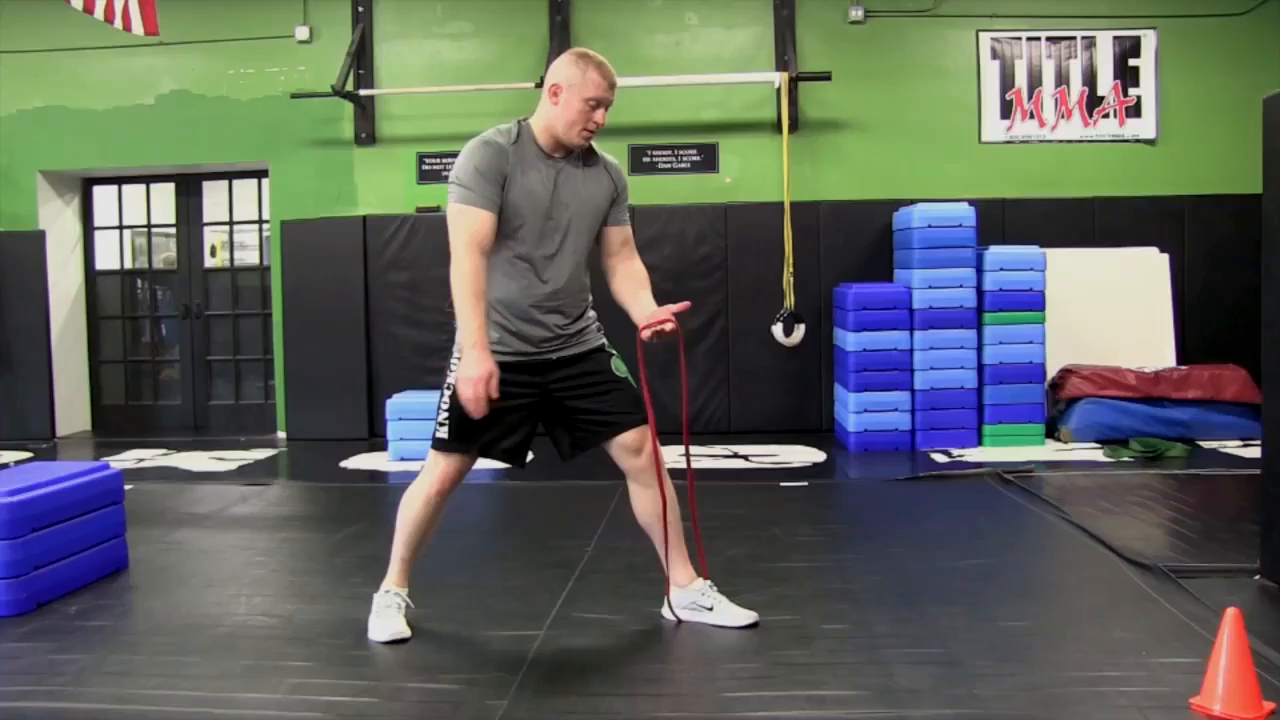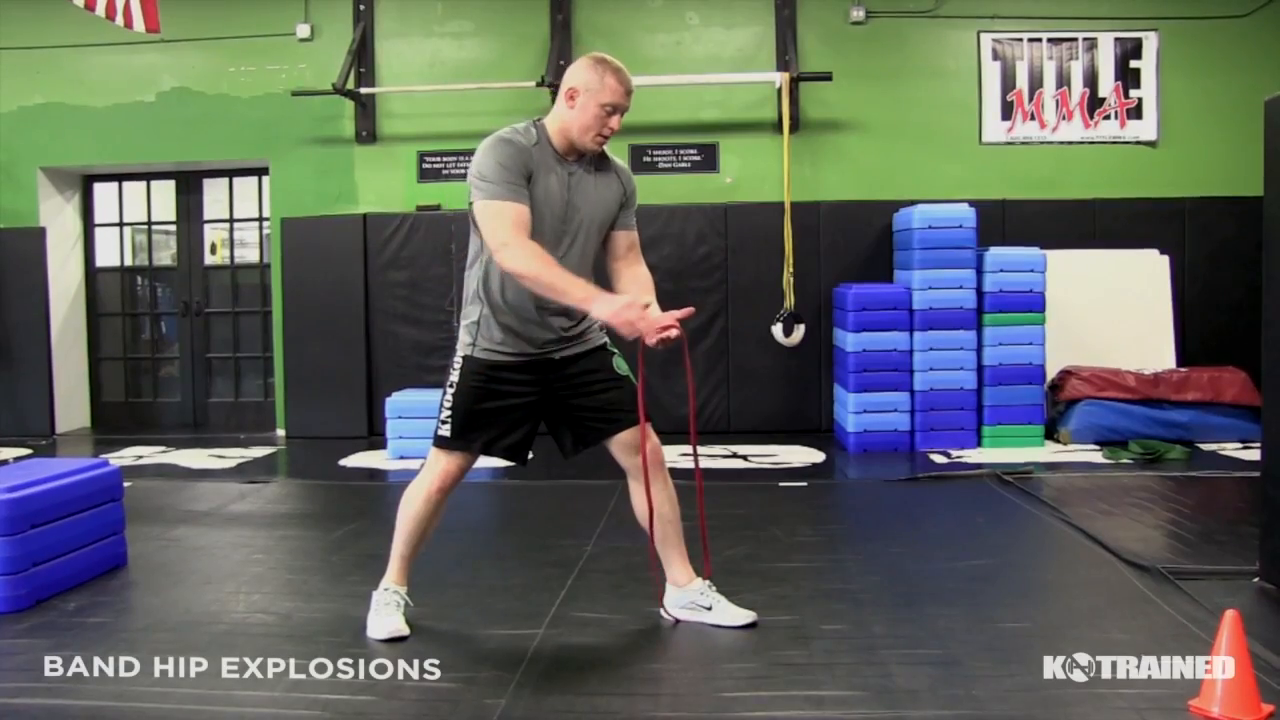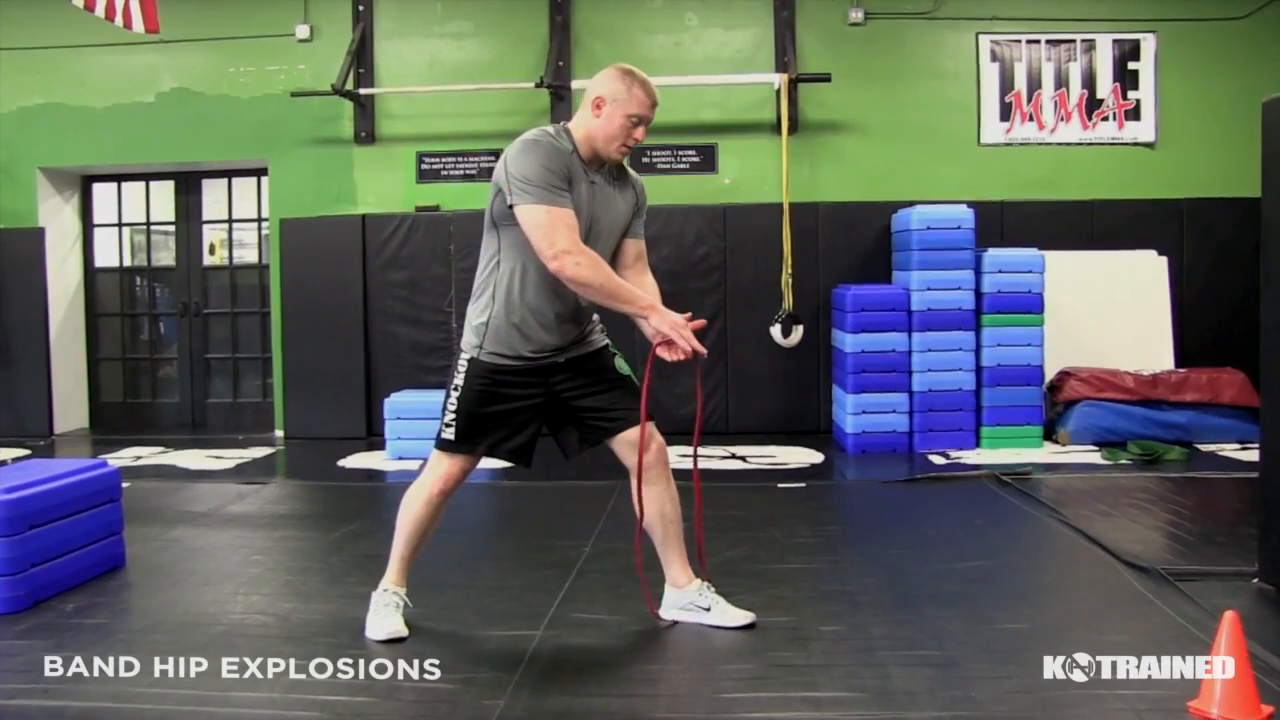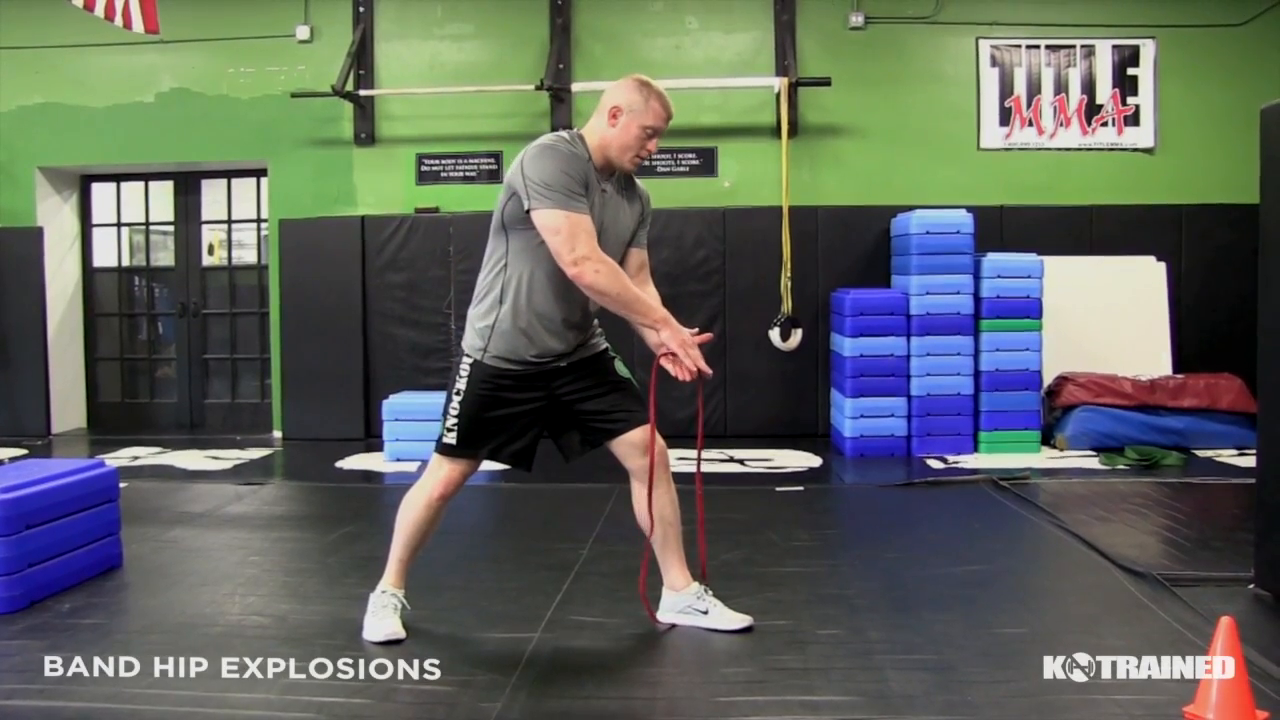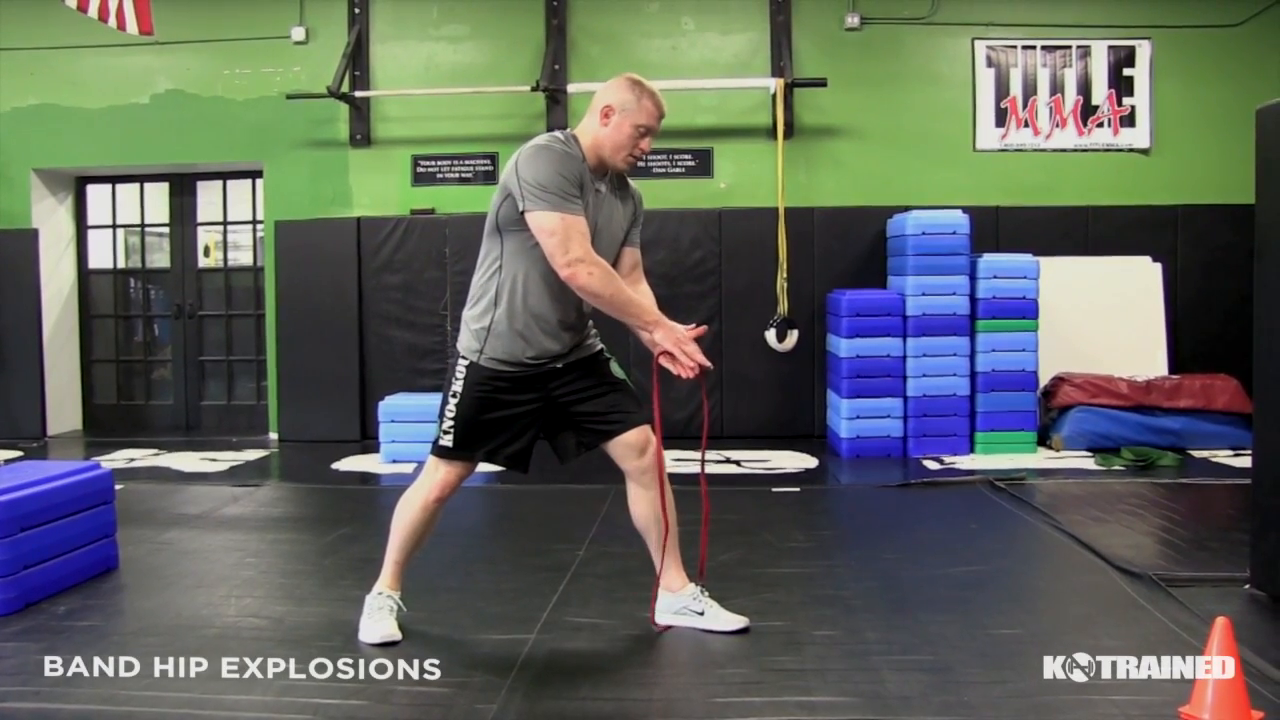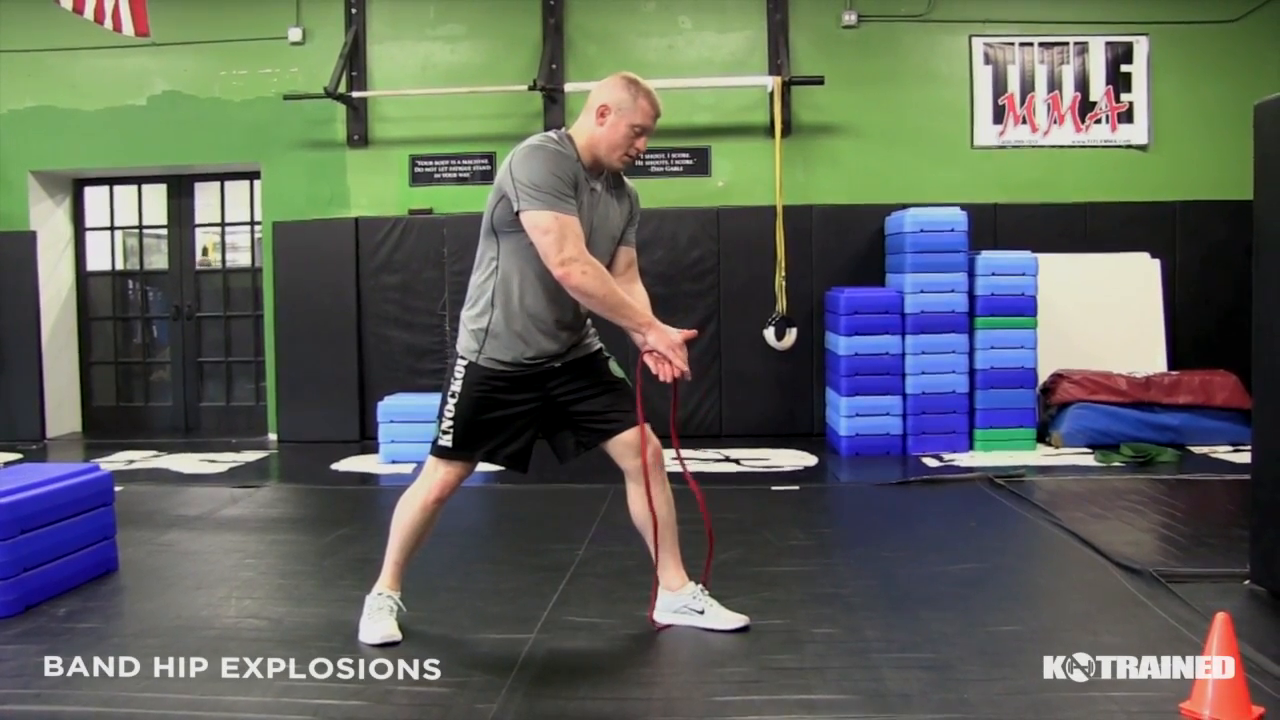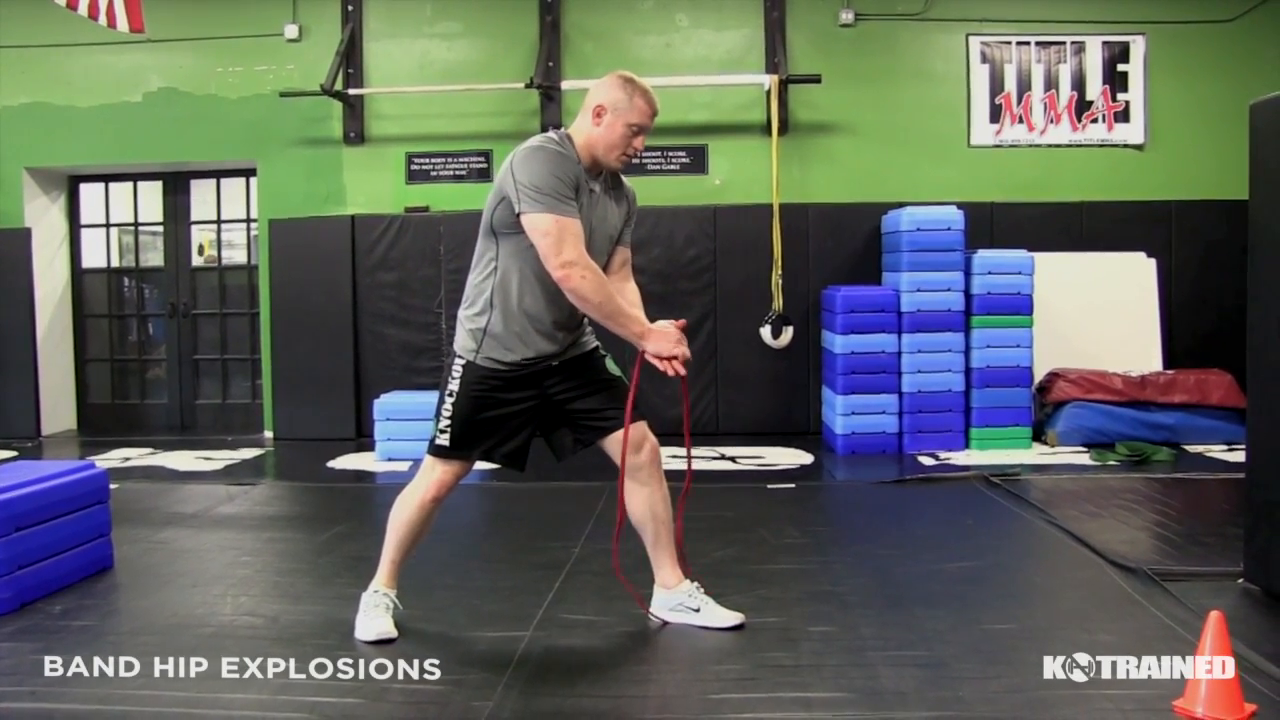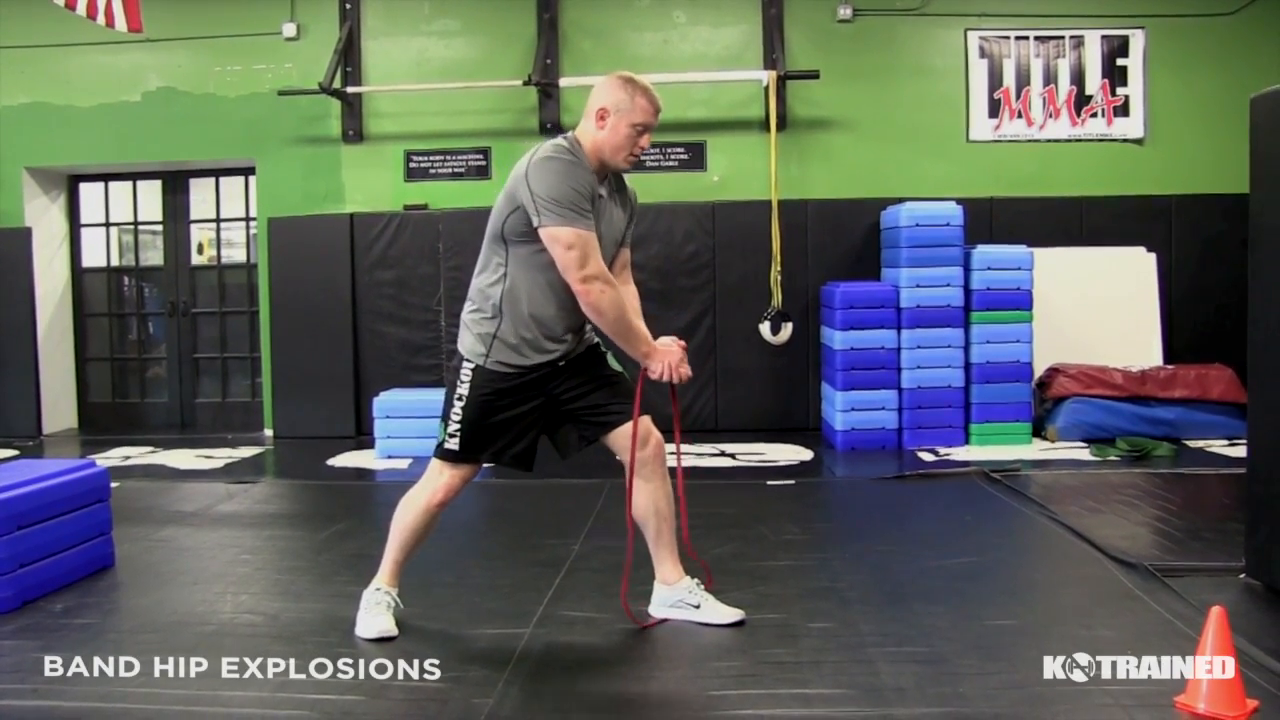
dt=0.5s
person 1, frame 1
left shoulder: (606, 174)
right shoulder: (489, 155)
left elbow: (621, 258)
right elbow: (468, 257)
left wrist: (644, 309)
right wrist: (476, 350)
left hip: (576, 346)
right hip: (498, 352)
left knee: (642, 453)
right knee: (442, 475)
left ankle: (686, 590)
right ankle: (392, 593)
person 1, frame 2
left shoulder: (616, 179)
right shoulder: (505, 152)
left elbow: (627, 261)
right elbow: (510, 250)
left wrist: (648, 315)
right wrist: (599, 302)
left hip: (578, 349)
right hip: (497, 349)
left knee: (646, 453)
right knee: (442, 472)
left ankle: (684, 590)
right ankle: (391, 590)
person 1, frame 3
left shoulder: (629, 188)
right shoulder: (535, 155)
left elbow: (633, 270)
right elbow: (563, 259)
left wrist: (655, 328)
right wrist: (653, 311)
left hip: (578, 348)
right hip: (501, 352)
left knee: (650, 452)
right knee: (444, 475)
left ankle: (683, 592)
right ankle: (390, 591)
person 1, frame 4
left shoulder: (634, 196)
right shoulder: (550, 160)
left elbow: (636, 281)
right elbow: (581, 265)
left wrist: (659, 341)
right wrist: (666, 324)
left hip: (578, 352)
right hip: (503, 354)
left knee: (650, 454)
right knee: (445, 478)
left ankle: (680, 594)
right ankle: (388, 594)
person 1, frame 5
left shoulder: (626, 196)
right shoulder: (545, 160)
left elbow: (630, 281)
right elbow: (575, 267)
left wrist: (657, 339)
right wrist: (659, 325)
left hip: (573, 353)
right hip: (499, 356)
left knee: (644, 453)
right knee: (441, 480)
left ankle: (676, 595)
right ankle: (384, 595)
person 1, frame 6
left shoulder: (622, 195)
right shoulder: (540, 160)
left elbow: (624, 280)
right elbow: (569, 267)
left wrist: (647, 341)
right wrist: (650, 328)
left hip: (572, 353)
right hip: (497, 356)
left knee: (643, 451)
right knee: (441, 480)
left ankle: (676, 594)
right ankle: (384, 596)
person 1, frame 7
left shoulder: (619, 195)
right shoulder: (540, 161)
left elbow: (618, 279)
right elbow: (569, 271)
left wrist: (646, 334)
right wrist: (645, 334)
left hip: (568, 351)
right hip: (495, 354)
left knee: (642, 450)
right knee: (438, 479)
left ankle: (672, 591)
right ankle: (381, 592)
person 1, frame 8
left shoulder: (620, 193)
right shoulder: (553, 169)
left elbow: (619, 281)
right elbow: (588, 283)
left wrist: (648, 344)
right wrist: (648, 352)
left hip: (570, 351)
right hip: (500, 355)
left knee: (646, 445)
right knee: (445, 482)
left ankle: (672, 588)
right ankle: (382, 591)
